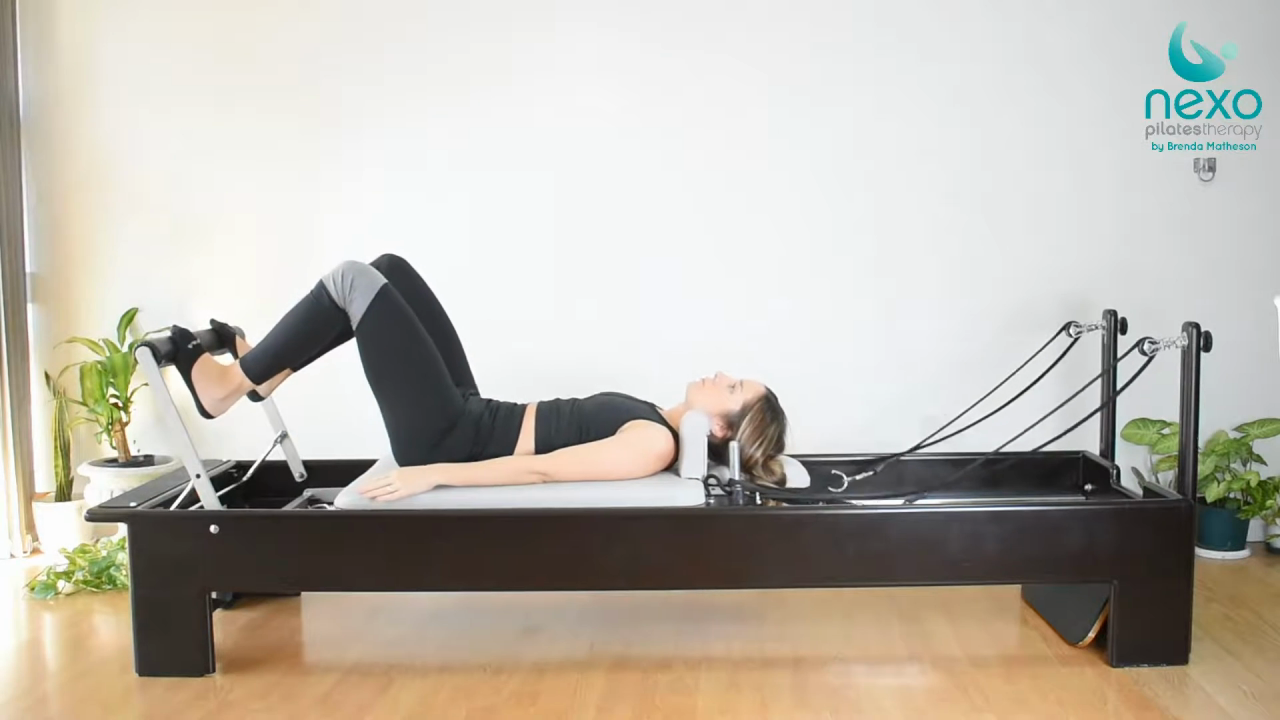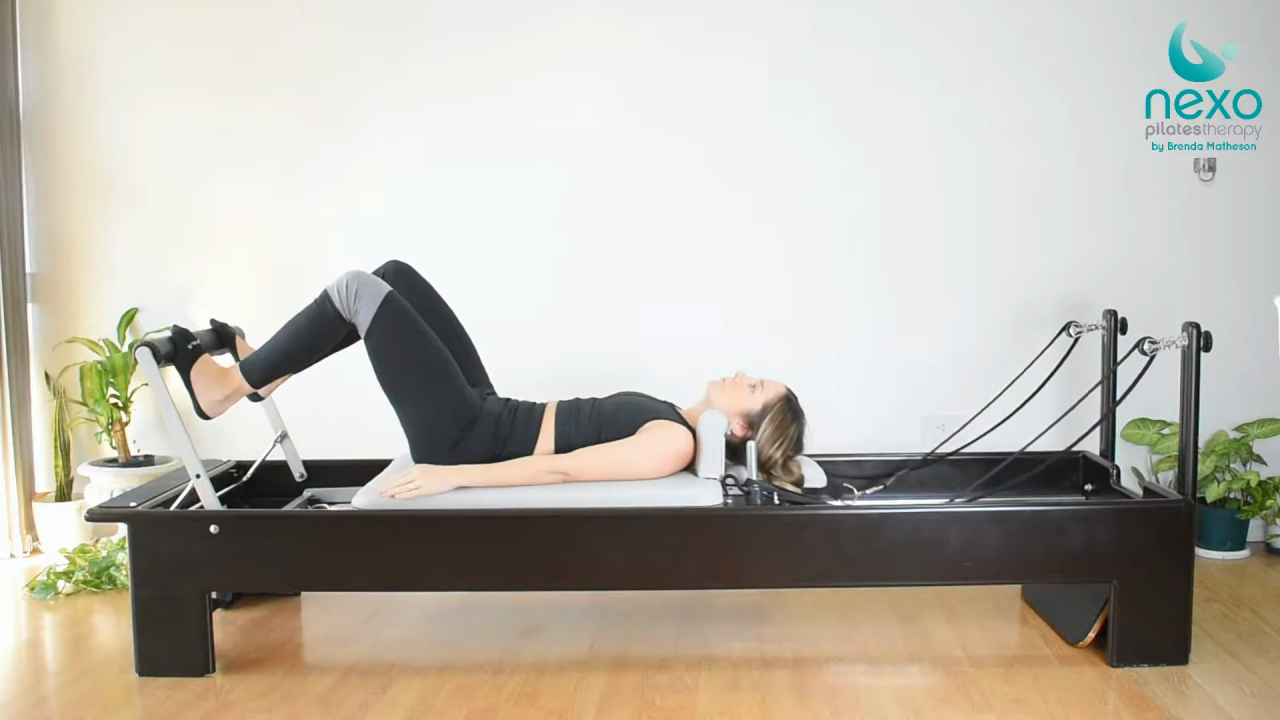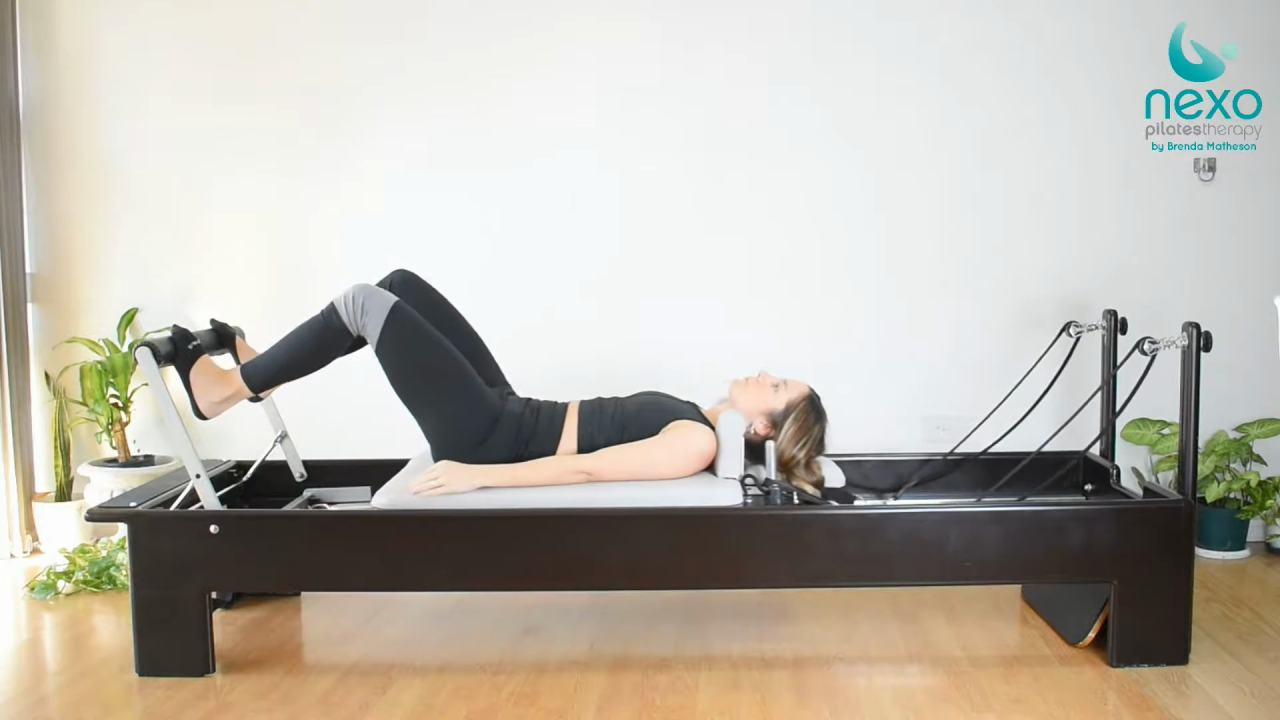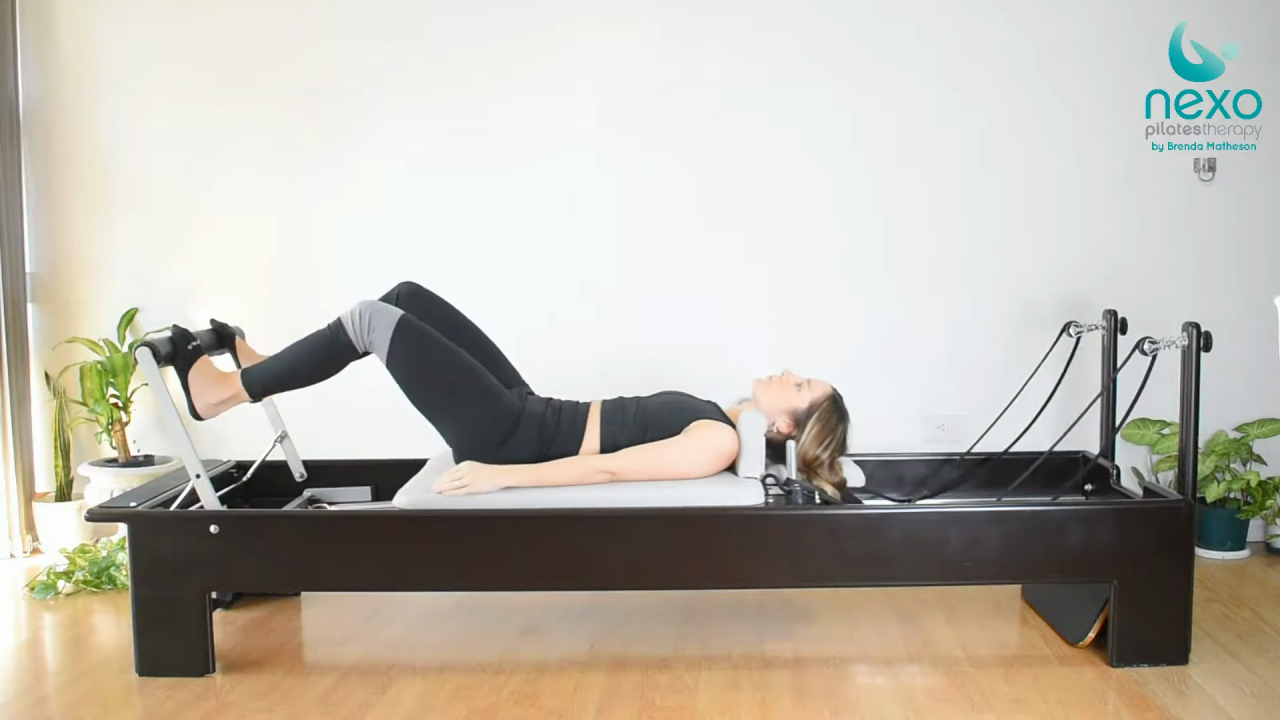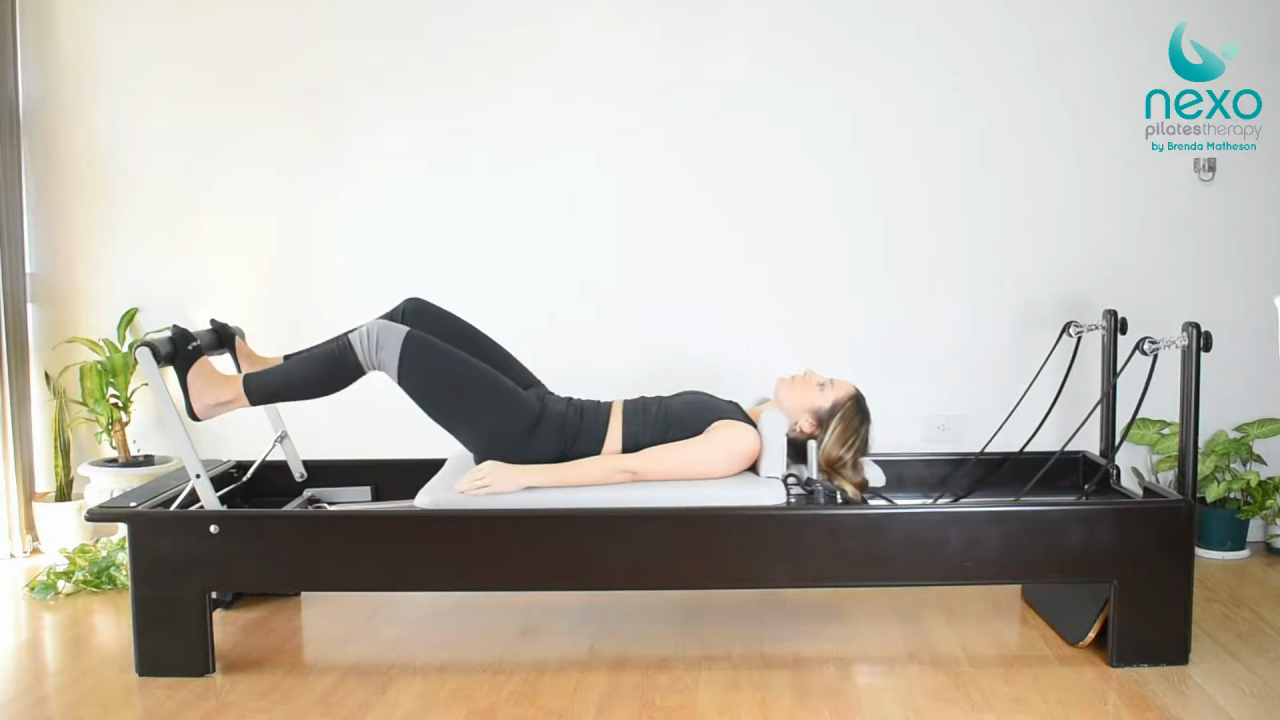
dt=0.1s
person 1, frame 1
left shoulder: (654, 446)
right shoulder: (655, 421)
left elbow: (543, 470)
left wrist: (433, 474)
left hip: (449, 439)
right hip: (472, 416)
left knee: (352, 280)
right knee: (388, 271)
left ankle: (228, 384)
right ankle: (262, 371)
person 1, frame 2
left shoulder: (674, 445)
right shoulder: (673, 421)
left elbow: (563, 470)
left wrist: (454, 476)
left hip: (470, 439)
right hip: (490, 414)
left knee: (357, 290)
right knee: (393, 277)
left ankle: (228, 384)
right ankle: (263, 371)
person 1, frame 3
left shoulder: (696, 447)
right shoulder: (693, 419)
left elbow: (589, 470)
left wrist: (481, 477)
left hip: (490, 437)
right hip: (510, 415)
left knee: (365, 303)
right knee: (399, 286)
left ankle: (227, 390)
right ankle: (259, 368)
person 1, frame 4
left shoulder: (720, 445)
right shoulder: (714, 419)
left elbow: (611, 469)
left wrist: (504, 476)
left hip: (516, 438)
right hip: (532, 413)
left knee: (372, 319)
right knee: (405, 298)
left ankle: (227, 390)
right ankle: (261, 368)
person 1, frame 5
left shoulder: (741, 444)
right shoulder: (735, 418)
left elbow: (634, 468)
left wrist: (527, 476)
left hip: (537, 436)
right hip: (549, 414)
left knee: (382, 346)
right knee: (410, 316)
left ankle: (222, 393)
right ankle: (262, 368)
